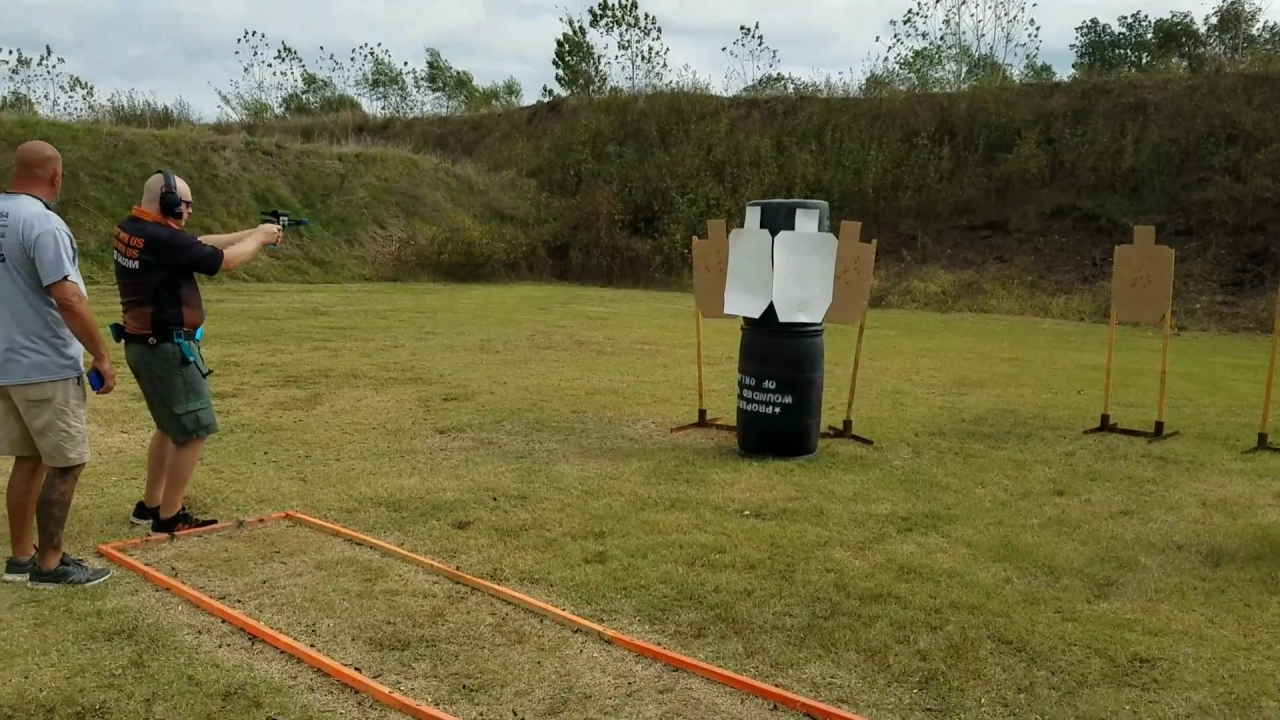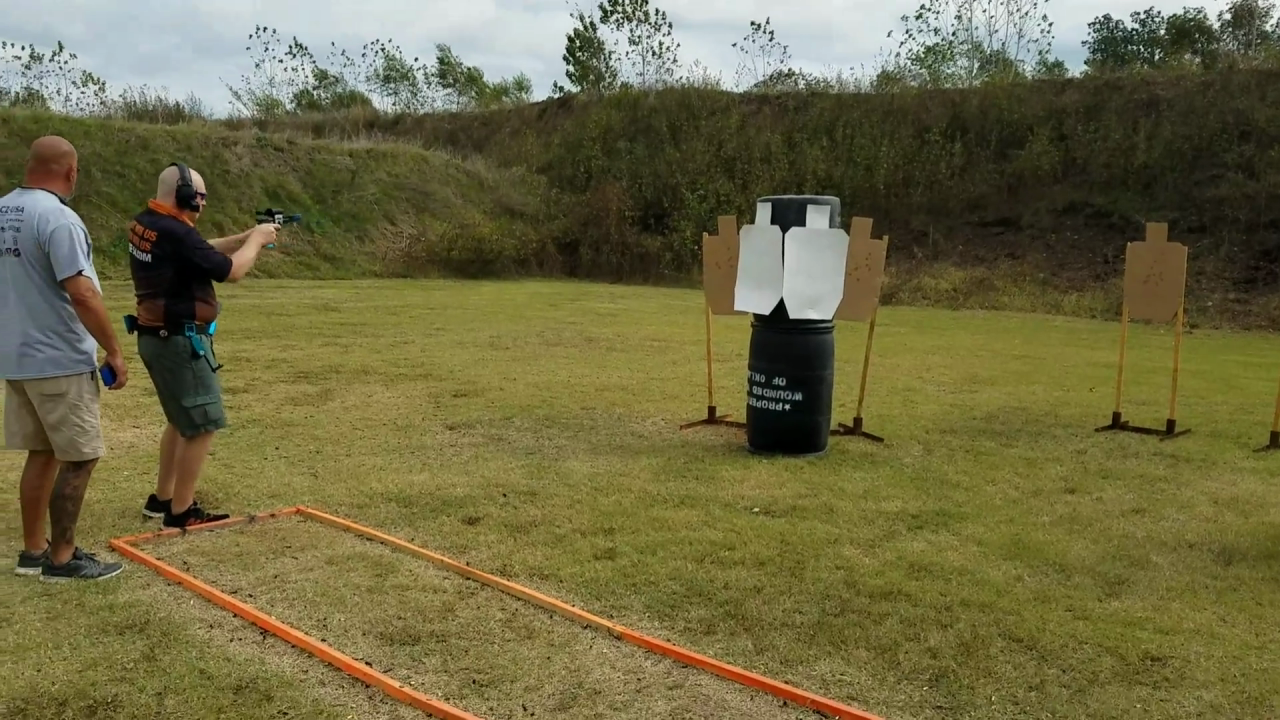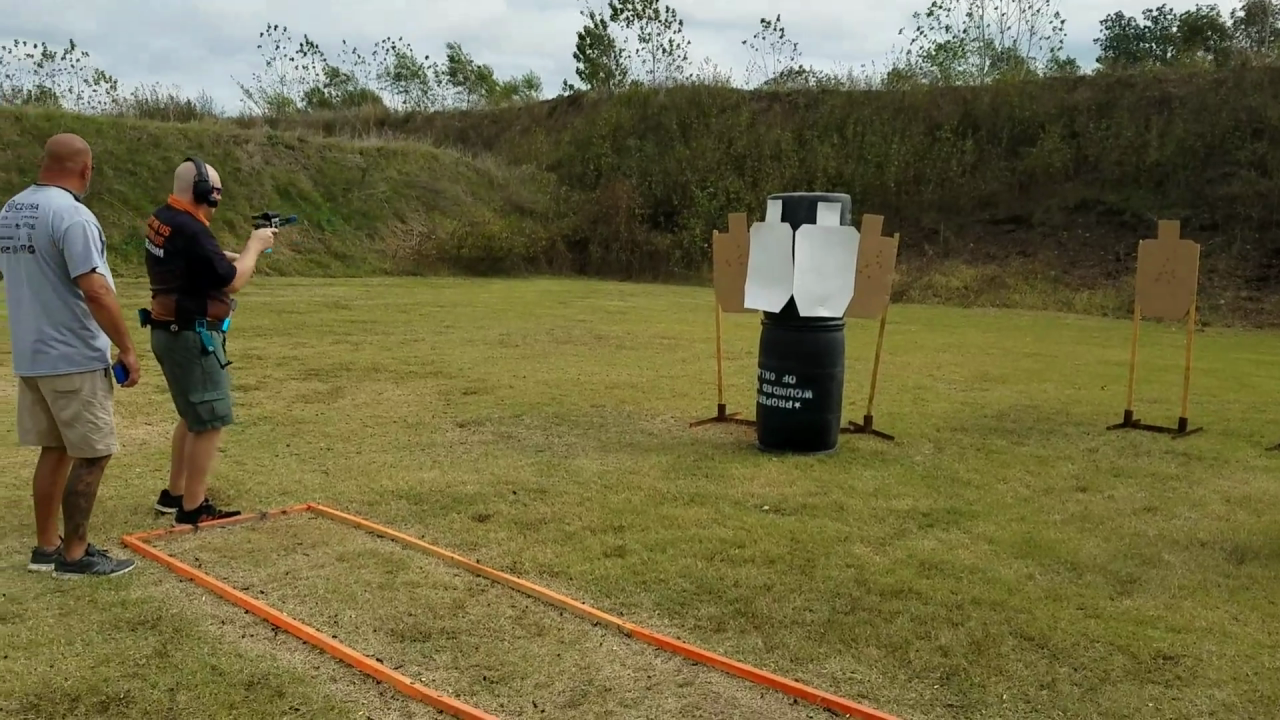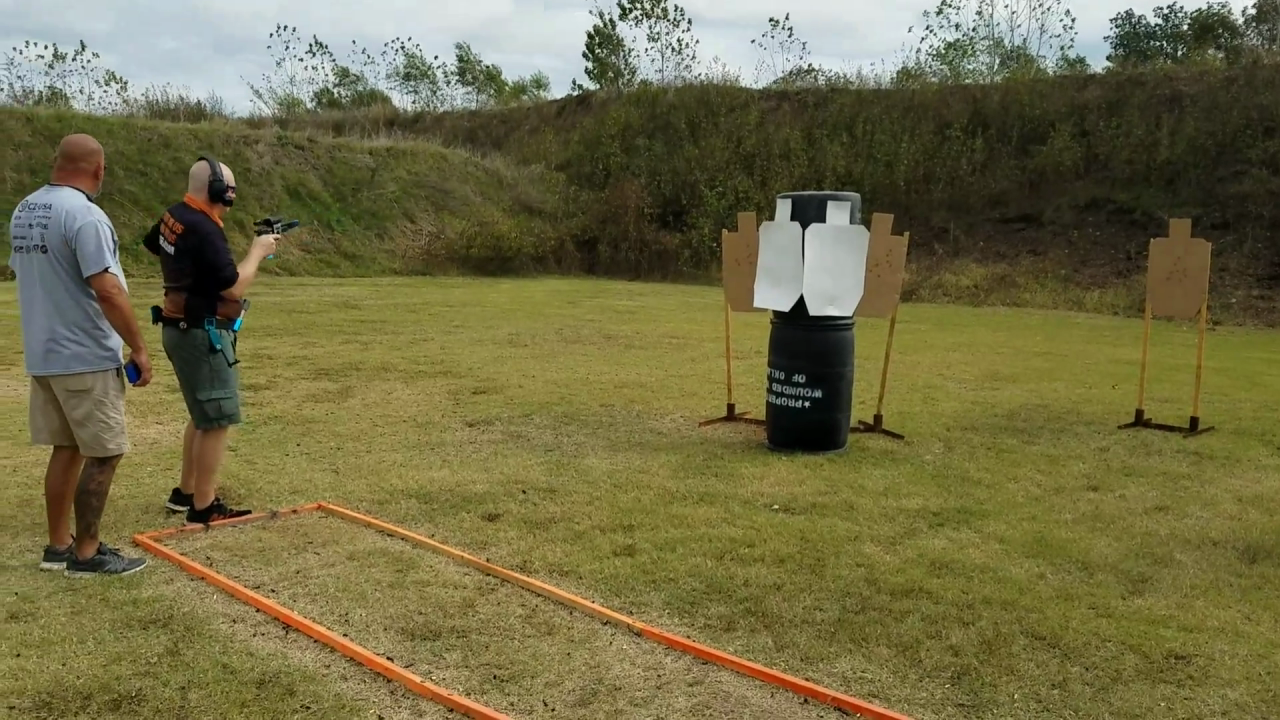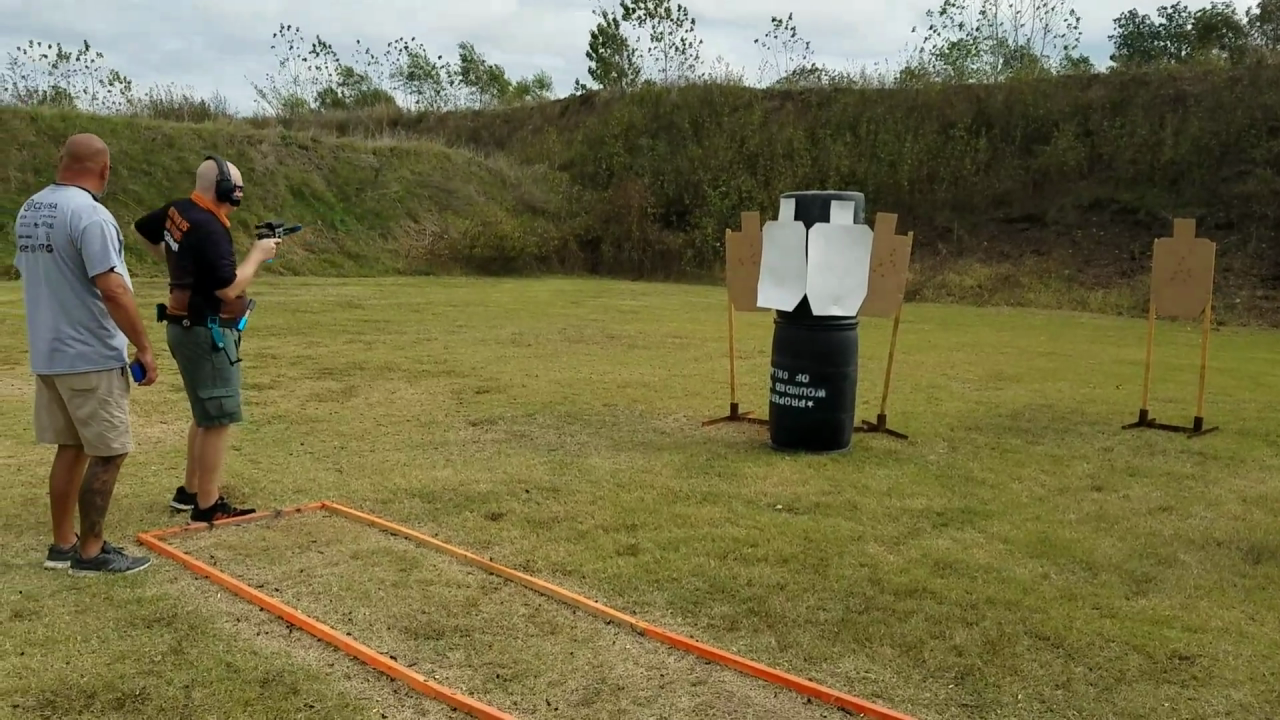
dt=0.1s
person 1, frame 1
right shoulder: (42, 223)
right elbow: (68, 300)
right wrist: (101, 355)
right hip: (46, 368)
right knee: (65, 463)
right ankle: (49, 563)
person 1, frame 2
right shoulder: (58, 217)
right elbow: (82, 295)
right wrist: (113, 351)
right hip: (60, 363)
left knee: (42, 454)
right knee: (79, 457)
right ankle: (62, 558)
person 1, frame 3
right shoulder: (71, 215)
right elbow: (95, 292)
right wrist: (126, 349)
right hip: (73, 360)
left knee: (54, 450)
right knee: (92, 454)
left ankle: (46, 546)
right ankle: (74, 554)
person 1, frame 4
left shoulder: (24, 211)
right shoulder: (84, 215)
left elbow: (24, 275)
right elbow: (107, 292)
right wrist: (138, 349)
left hip: (43, 356)
right hip: (86, 359)
left knee: (66, 449)
right knee: (103, 453)
left ankle: (59, 544)
right ankle: (86, 552)
person 1, frame 5
left shoulder: (30, 210)
right shoulder: (90, 215)
left elbow: (31, 275)
right elbow: (113, 291)
right wrist: (144, 348)
left hip: (49, 355)
right hip: (91, 358)
left knee: (71, 448)
right knee: (108, 453)
left ankle: (63, 544)
right ankle: (91, 551)
person 2, frame 1
left shoulder: (130, 228)
right shoulder: (161, 239)
left elbow: (200, 245)
right elbow: (223, 261)
left wrist: (249, 233)
right wrist: (259, 239)
left hip: (144, 344)
right hip: (168, 347)
left knee: (171, 427)
right knee: (194, 431)
left ankle: (150, 505)
right ankle: (169, 516)
person 2, frame 2
left shoulder: (147, 221)
right shoulder: (175, 233)
left elbow: (201, 249)
right elbow: (231, 270)
left wrist: (247, 235)
right wrist: (257, 240)
left hip: (156, 337)
right hip: (179, 340)
left knee: (182, 421)
right knee: (202, 425)
left ankle: (162, 498)
right ankle: (180, 511)
person 2, frame 3
left shoulder: (162, 218)
right shoulder: (190, 230)
right elbow: (233, 282)
left wrist: (224, 255)
right wrist: (255, 245)
left hip: (170, 330)
right hip: (192, 336)
left knee: (193, 418)
right knee: (210, 422)
left ankle: (174, 494)
right ankle: (193, 507)
person 2, frame 4
left shoulder: (176, 215)
right shoulder: (202, 228)
left elbow: (156, 246)
right elbow: (233, 287)
right wrist: (257, 251)
left hip: (183, 329)
right hip: (202, 334)
left knee: (203, 416)
right knee: (218, 420)
left ankle: (186, 491)
right ankle: (204, 506)
person 2, frame 5
left shoulder: (178, 210)
right shoulder: (209, 229)
left elbow: (142, 230)
right elbow: (228, 289)
right wrist: (257, 254)
left hip: (188, 326)
right hip: (207, 332)
left knee: (206, 415)
right knee: (218, 419)
left ankle: (190, 490)
right ankle: (208, 505)
